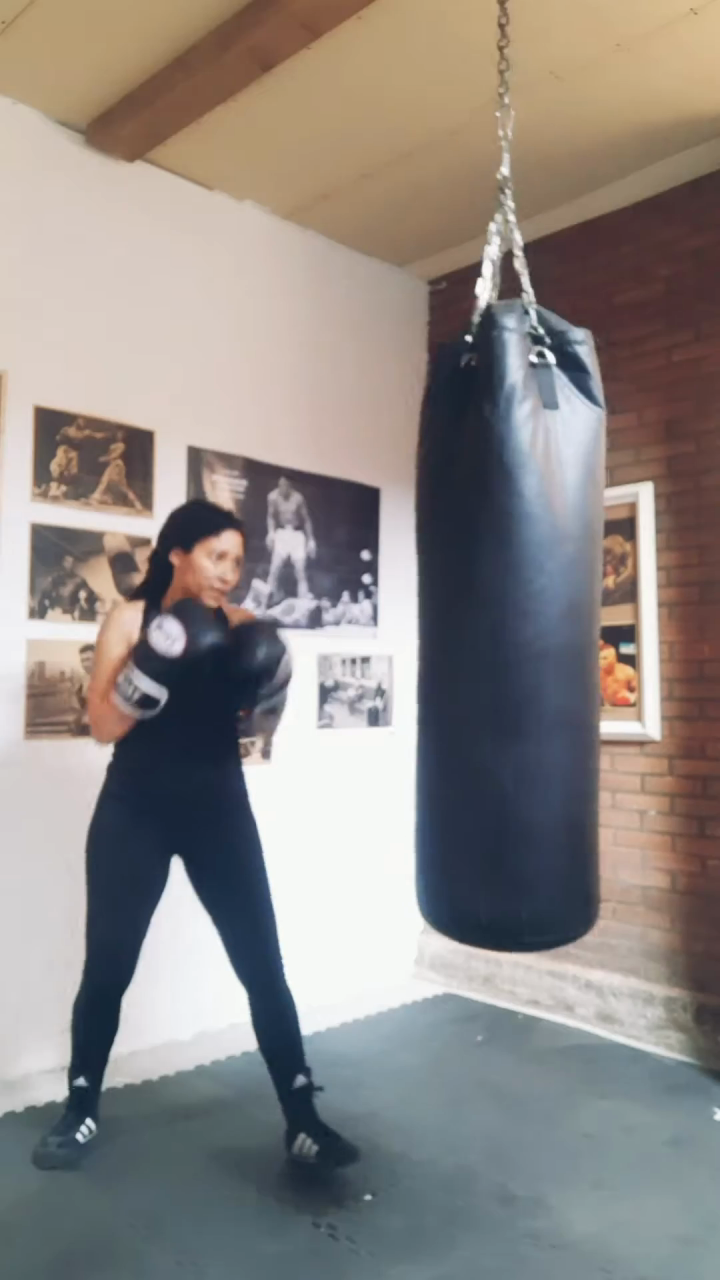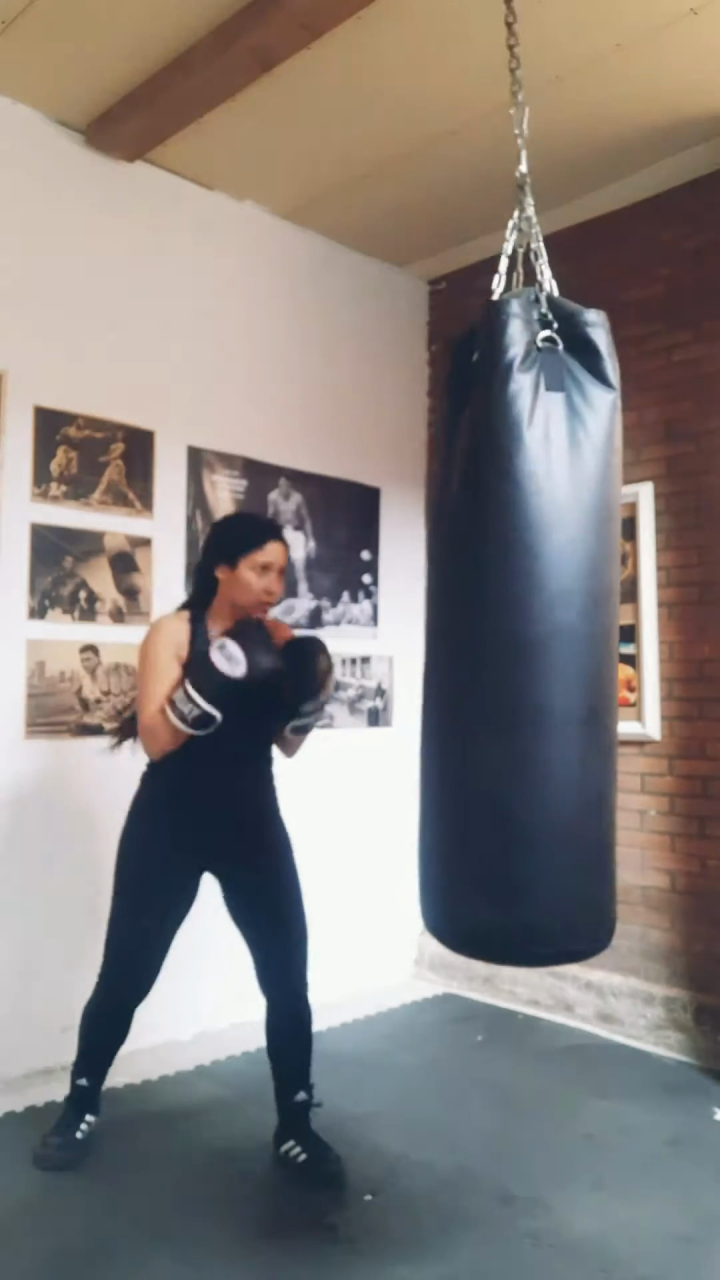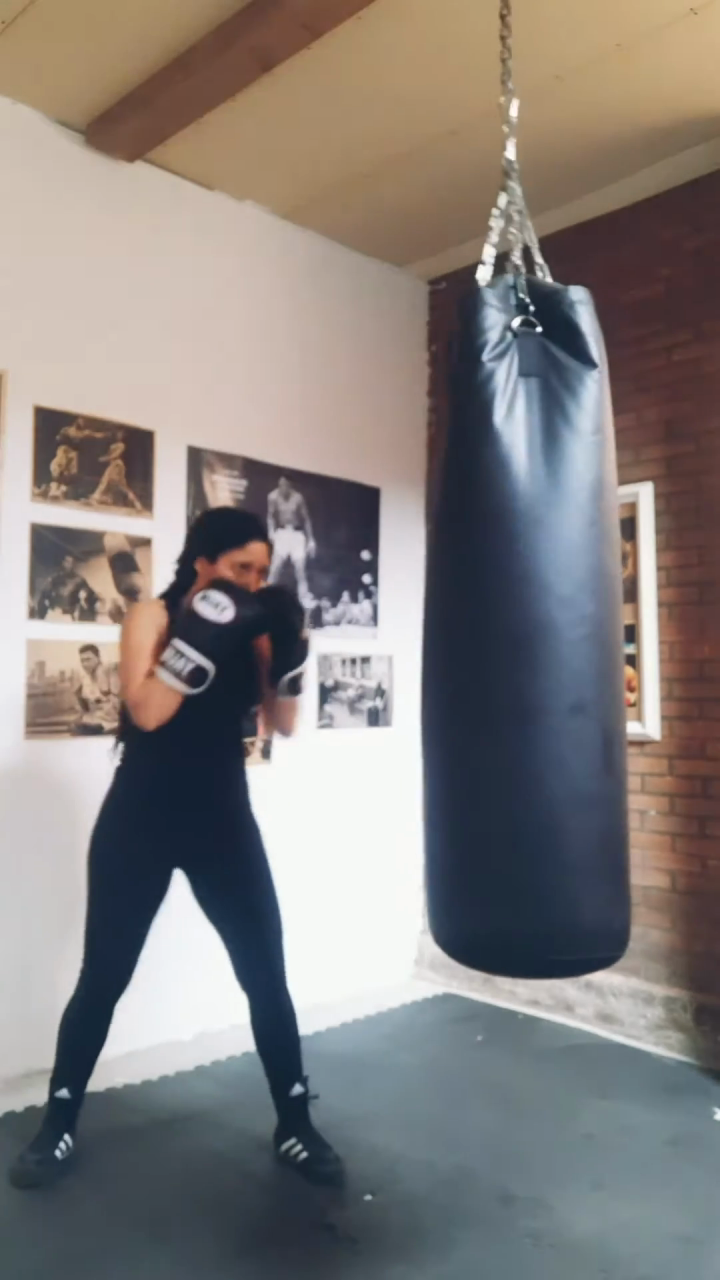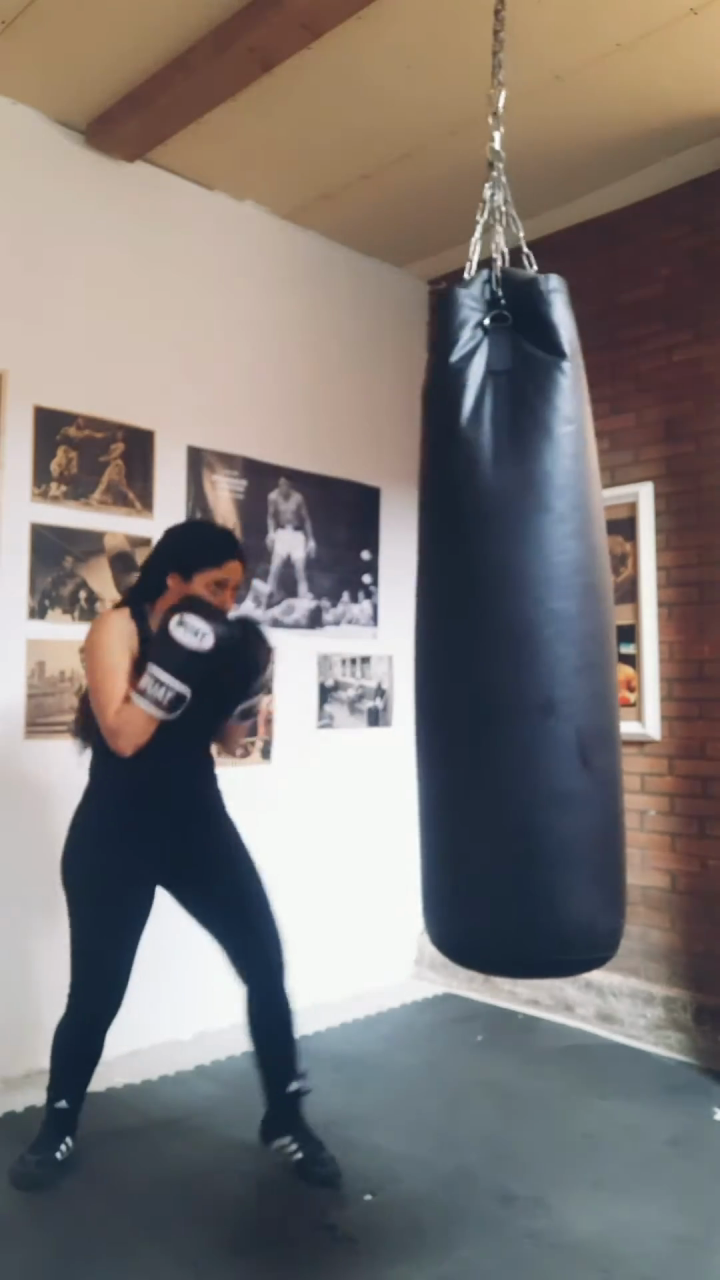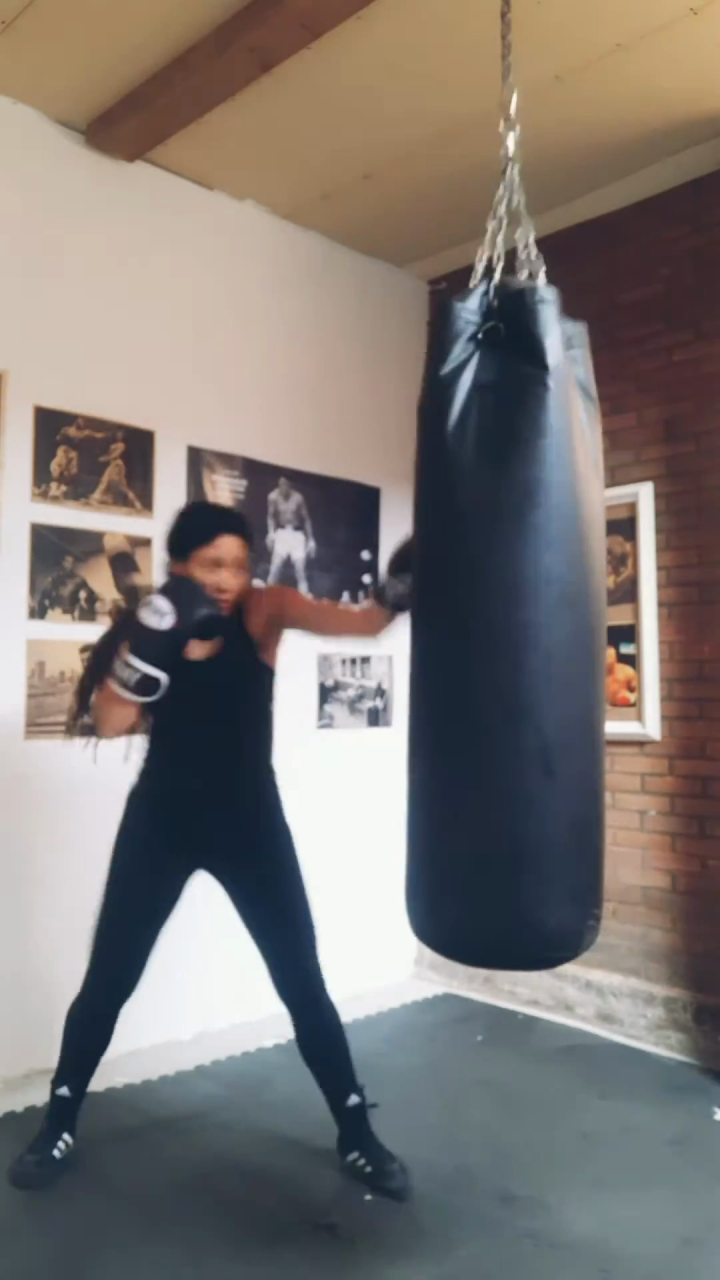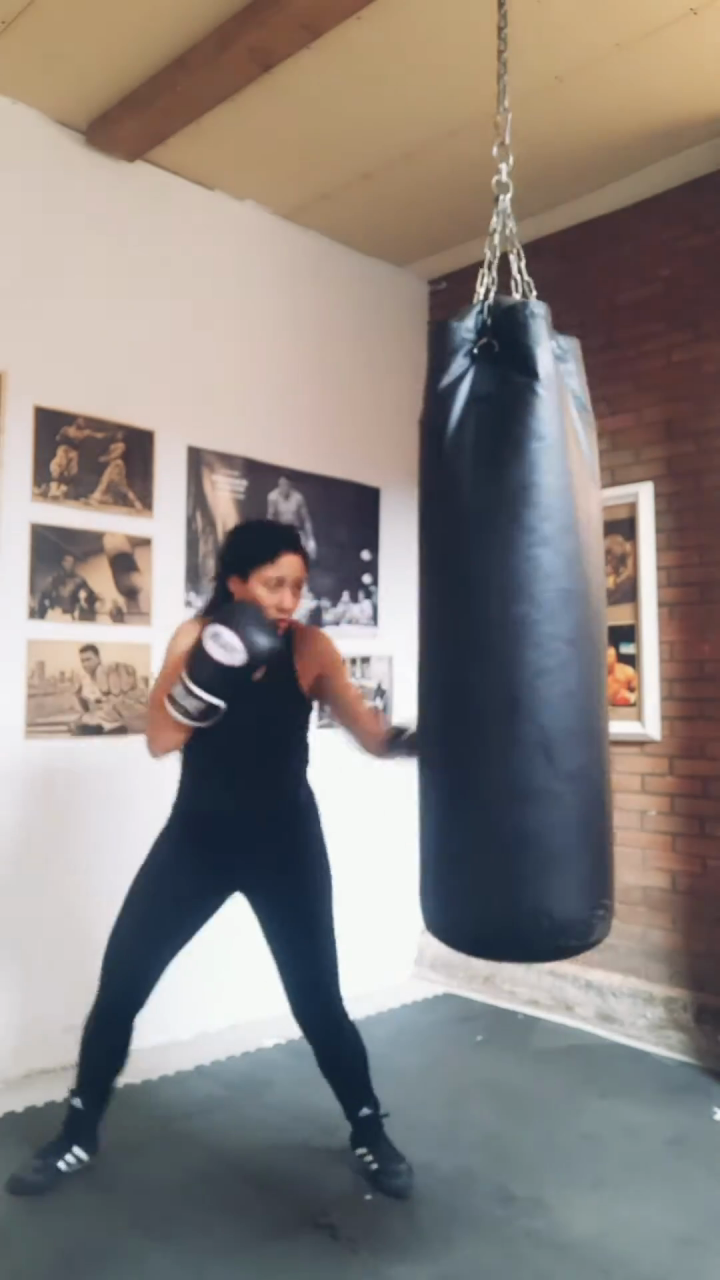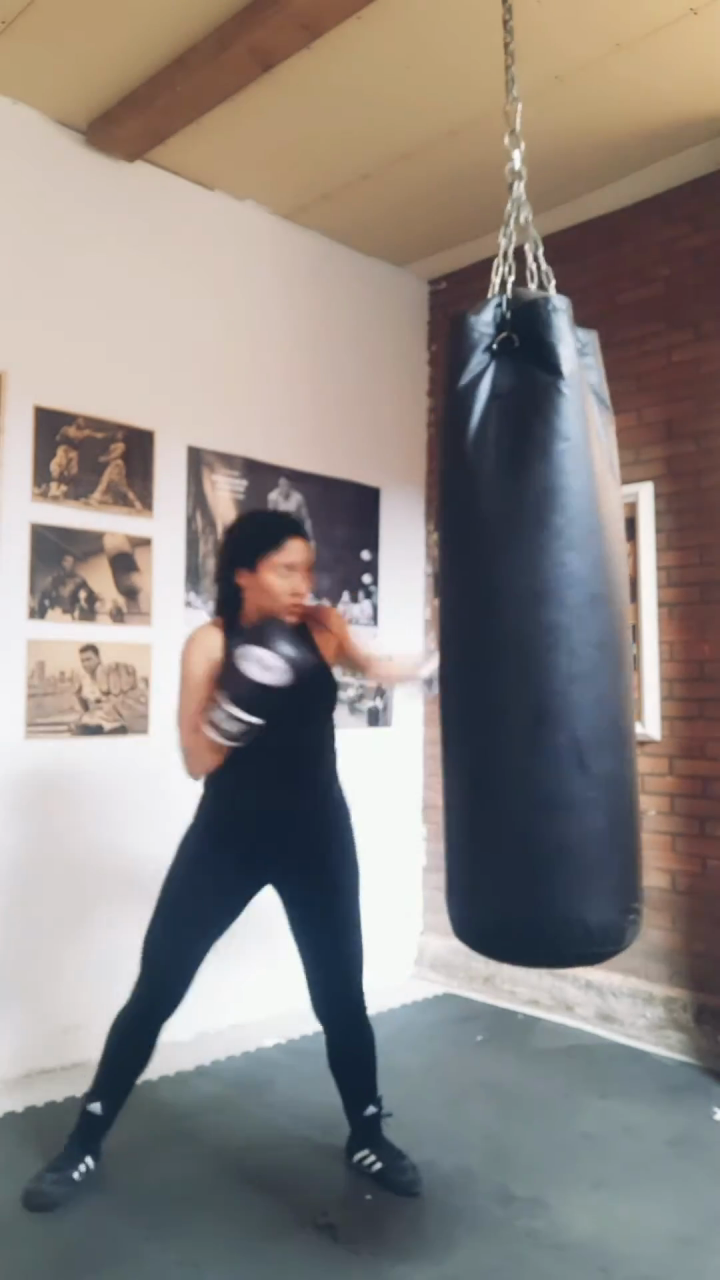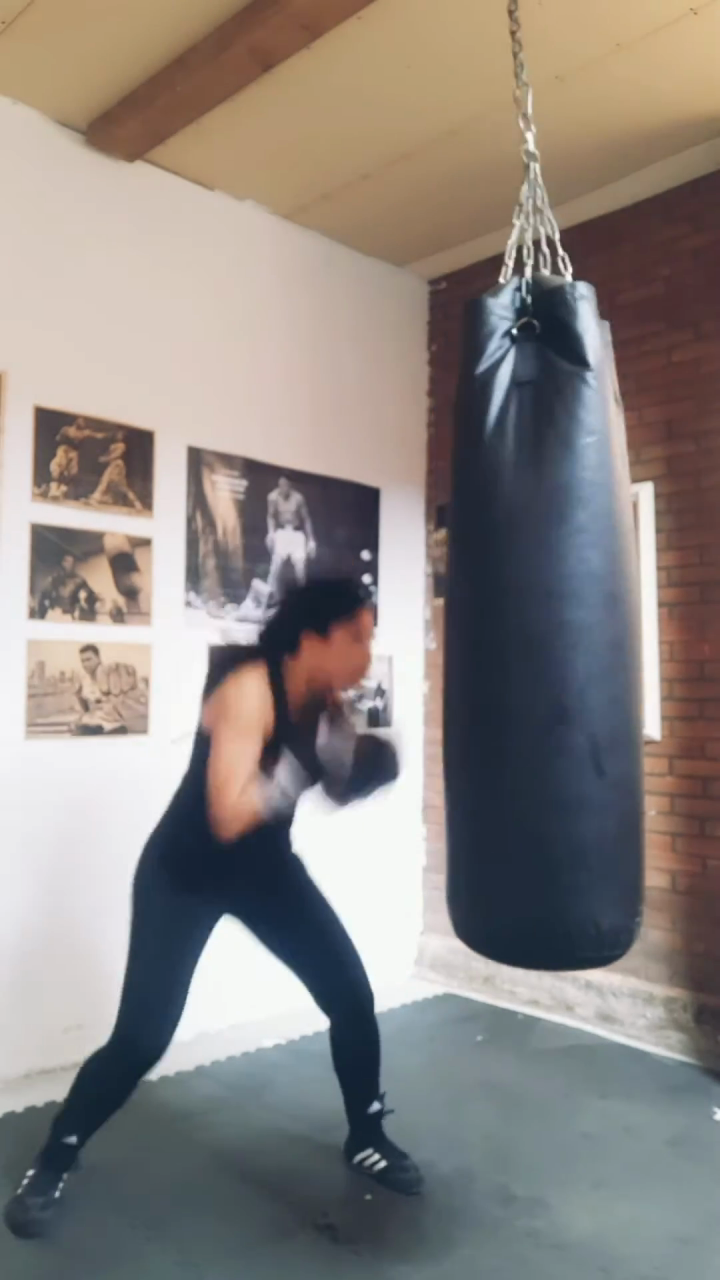
dt=0.3s
person 1, frame 1
left shoulder: (241, 628)
right shoulder: (130, 618)
left elbow: (262, 720)
right elbow: (103, 725)
left wrist: (269, 675)
right wrist: (157, 658)
left hip: (218, 809)
right hip: (134, 813)
left knee: (263, 966)
right knee: (107, 968)
left ankle: (302, 1118)
right ankle: (80, 1111)
person 1, frame 2
left shoulder: (277, 640)
right shoulder: (175, 633)
left elbow: (288, 742)
right elbow: (155, 740)
left wrist: (306, 696)
right wrist: (217, 683)
left hip: (252, 823)
right hip: (168, 824)
left knee: (288, 979)
right knee: (126, 976)
left ankle: (295, 1127)
right ankle: (80, 1110)
person 1, frame 3
left shoulder: (254, 628)
right shoulder: (153, 617)
left elbow: (283, 725)
right elbow: (147, 712)
left wrist: (290, 651)
right wrist: (203, 637)
left hip: (222, 816)
right hip: (141, 818)
left knee: (265, 973)
right knee: (104, 977)
left ankle: (294, 1126)
right ankle: (59, 1124)
person 1, frame 4
left shoulder: (211, 634)
right shoulder: (117, 631)
left elbow: (226, 733)
right elbow: (122, 737)
left wrist: (245, 682)
right wrist: (179, 658)
left hip: (196, 823)
right hip: (112, 832)
left knee: (264, 965)
right knee: (97, 993)
left ankle: (286, 1119)
right ankle: (57, 1130)
person 1, frame 5
left shoulder: (263, 609)
right shoulder: (148, 617)
left elbow: (359, 624)
right elbow: (110, 723)
left wrist: (400, 592)
right wrist: (151, 642)
left hip: (248, 817)
right hip: (161, 818)
left knee: (301, 981)
right knee: (108, 976)
left ankle: (357, 1133)
right ankle: (59, 1126)
person 1, frame 6
left shoulder: (312, 647)
right shoulder: (195, 636)
left elbow: (370, 735)
right elbow: (161, 741)
left wrist: (422, 740)
right wrist: (213, 664)
left hip: (287, 843)
right hip: (199, 839)
left knee: (318, 1006)
right knee: (120, 985)
left ankle: (369, 1134)
right ankle: (78, 1134)
person 1, frame 7
left shoulder: (321, 625)
right shoulder: (210, 644)
left elbow: (371, 667)
right elbow: (197, 762)
left wrist: (426, 667)
left hip: (318, 836)
right hip: (228, 838)
left knee: (341, 1002)
right knee: (154, 992)
left ankle: (367, 1136)
right ankle: (85, 1142)
person 1, frame 8
left shoulder: (324, 698)
right shoulder: (248, 689)
right elbow: (230, 817)
left wrist: (349, 769)
right wrist: (312, 764)
left hip: (267, 867)
right hip: (183, 874)
left knee: (352, 996)
right knee: (142, 1038)
left ankle: (367, 1138)
right ankle: (54, 1162)
